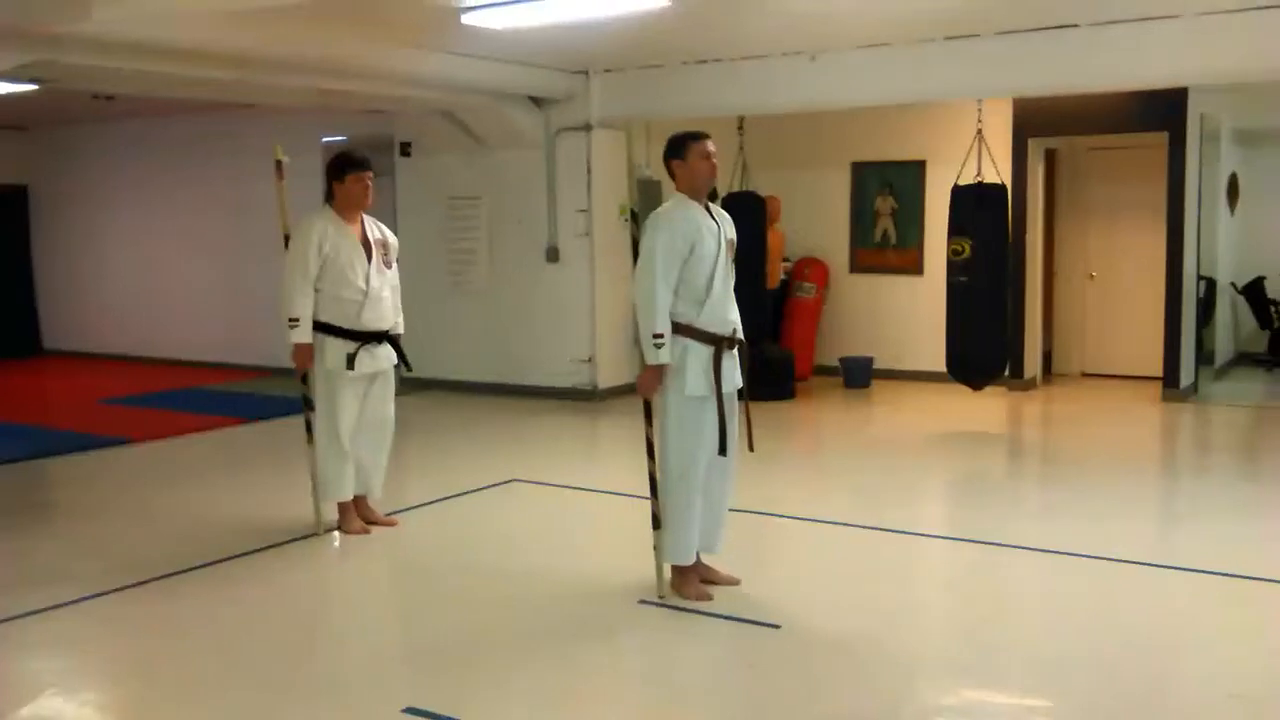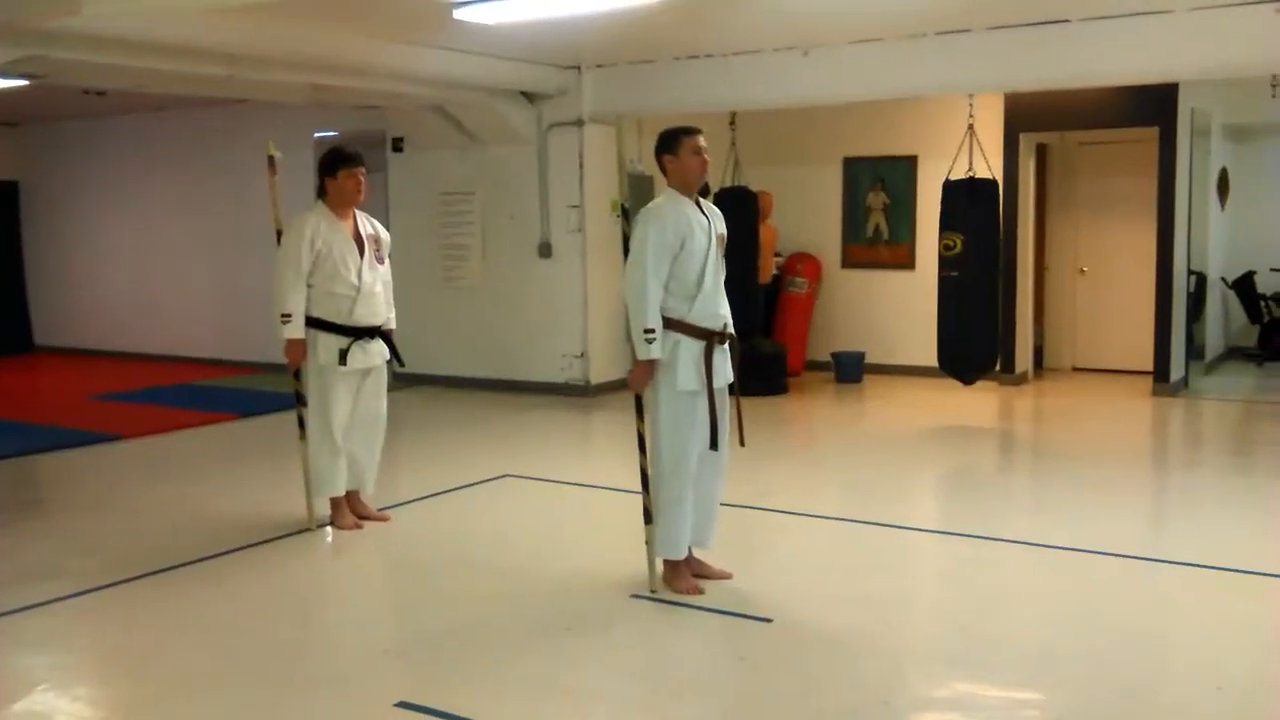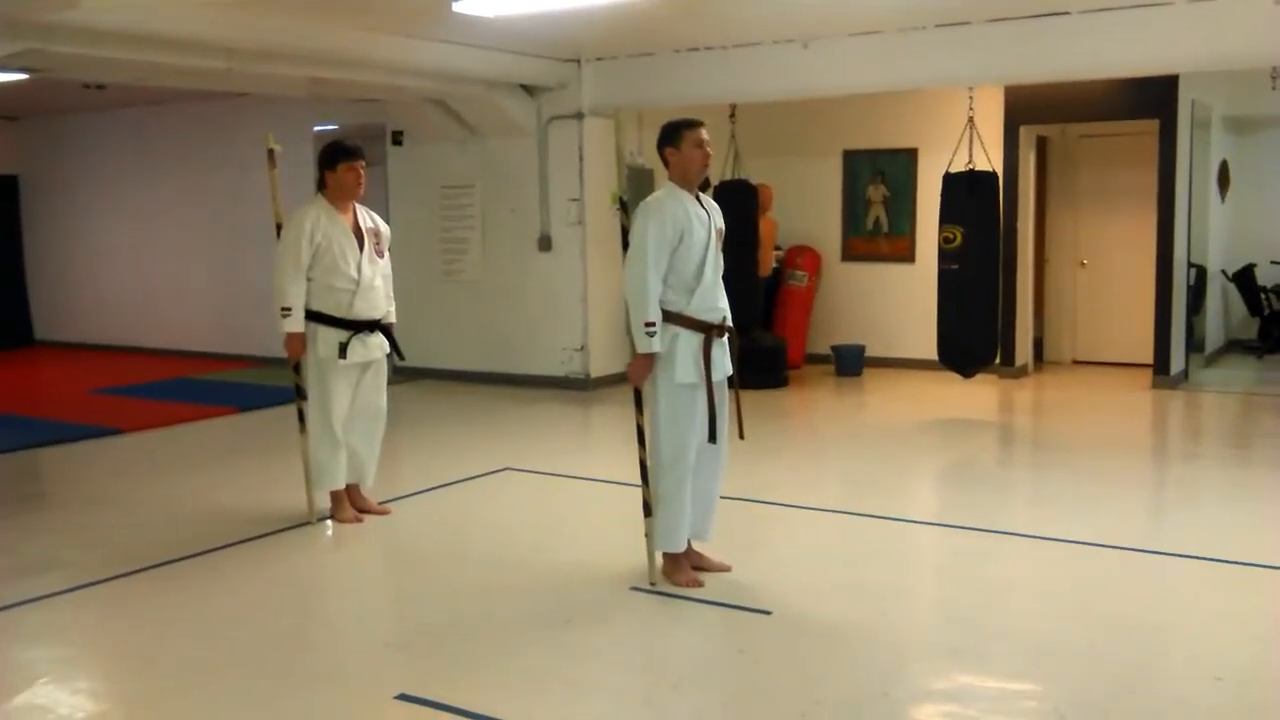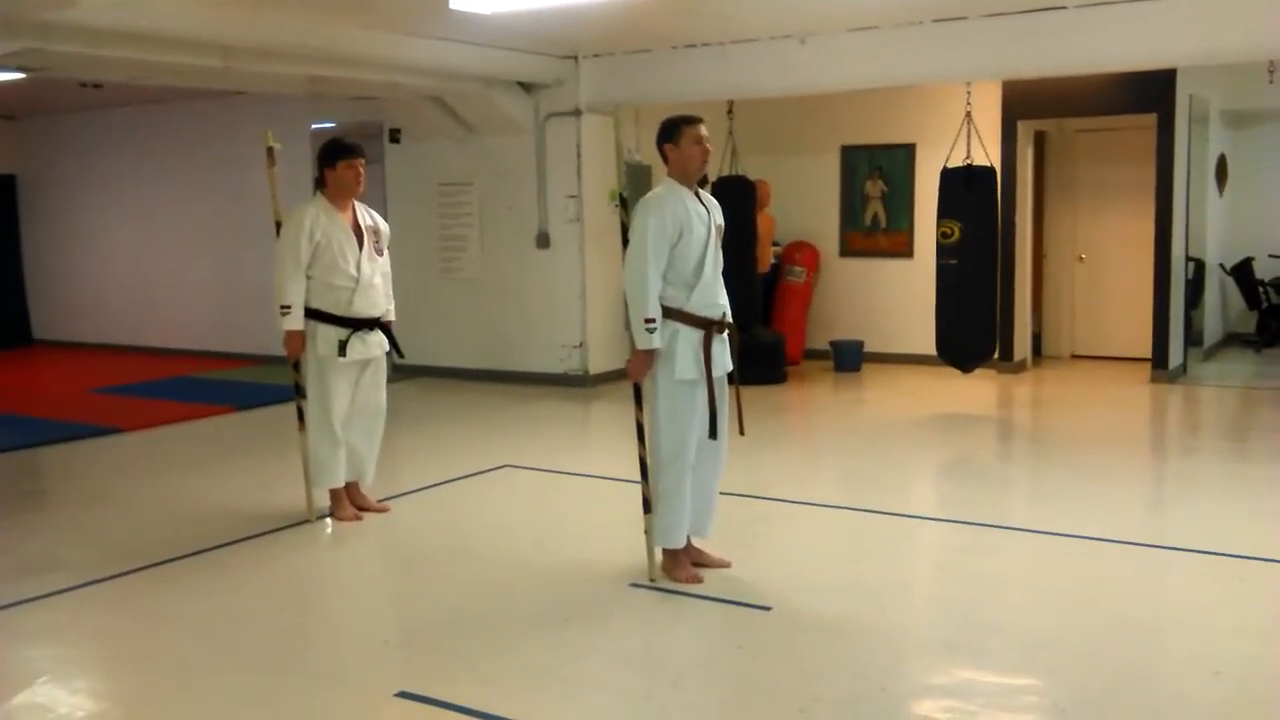
dt=0.7s
person 1, frame 1
left shoulder: (723, 220)
right shoulder: (668, 222)
right elbow: (652, 293)
left wrist: (735, 343)
right wrist: (654, 362)
left hip: (720, 356)
right hip: (686, 358)
left knee: (717, 460)
right knee: (685, 462)
left ankle: (697, 558)
right ankle: (680, 567)
person 1, frame 2
left shoulder: (713, 215)
right shoulder: (659, 217)
right elbow: (643, 288)
left wrist: (725, 339)
right wrist: (645, 357)
left hip: (711, 351)
right hip: (677, 352)
left knee: (708, 455)
right knee: (677, 458)
left ankle: (689, 552)
right ankle: (672, 562)
person 1, frame 3
left shoulder: (712, 209)
right shoulder: (659, 210)
right elbow: (642, 283)
left wrist: (724, 333)
right wrist: (645, 350)
left hip: (711, 344)
right hip: (677, 346)
left knee: (708, 449)
right knee: (676, 451)
left ankle: (689, 545)
right ankle: (672, 554)
person 1, frame 4
left shoulder: (710, 205)
right shoulder: (658, 207)
right elbow: (641, 279)
left wrist: (723, 330)
right wrist: (644, 347)
left hip: (710, 340)
right hip: (676, 342)
left knee: (707, 446)
right knee: (676, 447)
left ankle: (688, 541)
right ankle: (671, 551)
person 2, frame 1
left shoulder: (383, 235)
right shoulder: (315, 231)
right elbow: (299, 287)
left wrist: (396, 334)
right wrist: (301, 340)
left hip: (378, 347)
right hip: (337, 347)
left knee: (376, 426)
right knee: (337, 428)
left ankle: (364, 502)
right ankle: (345, 509)
person 2, frame 2
left shoulder: (375, 230)
right shoulder: (308, 228)
right elbow: (291, 284)
left wrist: (388, 329)
right wrist: (293, 336)
left hip: (370, 343)
right hip: (329, 343)
left knee: (368, 421)
right knee: (330, 422)
left ankle: (356, 497)
right ankle: (337, 504)
person 2, frame 3
left shoulder: (375, 224)
right shoulder: (307, 221)
right elbow: (291, 277)
left wrist: (388, 321)
right wrist: (294, 329)
left hip: (370, 336)
right hip: (329, 336)
left knee: (369, 414)
right knee: (329, 416)
left ankle: (356, 490)
right ankle: (338, 497)
person 2, frame 4
left shoulder: (374, 222)
right shoulder: (307, 219)
right elbow: (290, 275)
left wrist: (387, 319)
right wrist: (293, 327)
left hip: (369, 334)
right hip: (328, 334)
left knee: (368, 412)
right knee: (329, 413)
left ankle: (356, 488)
right ankle: (337, 496)
